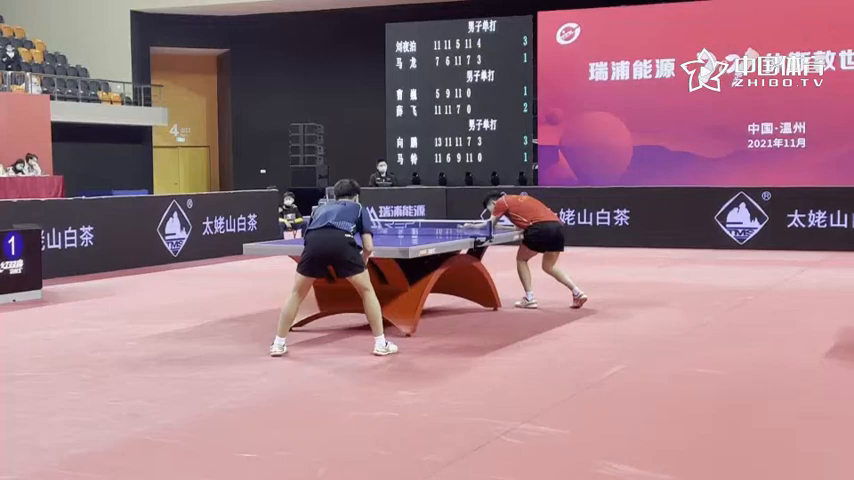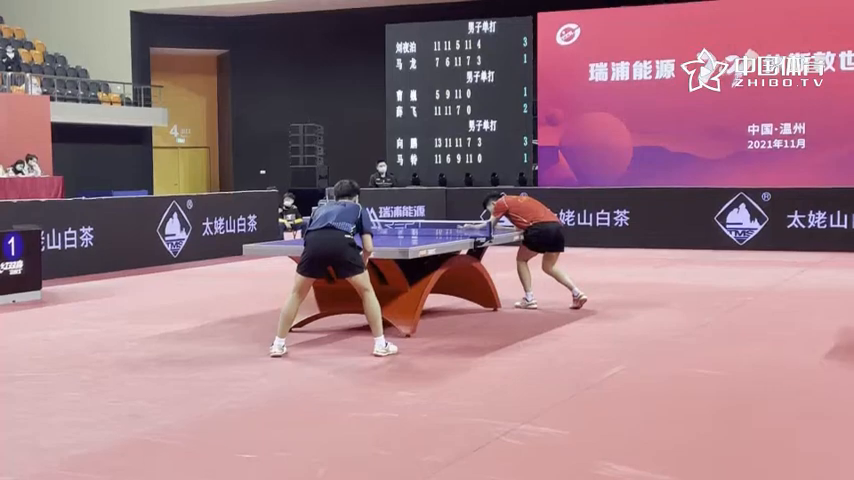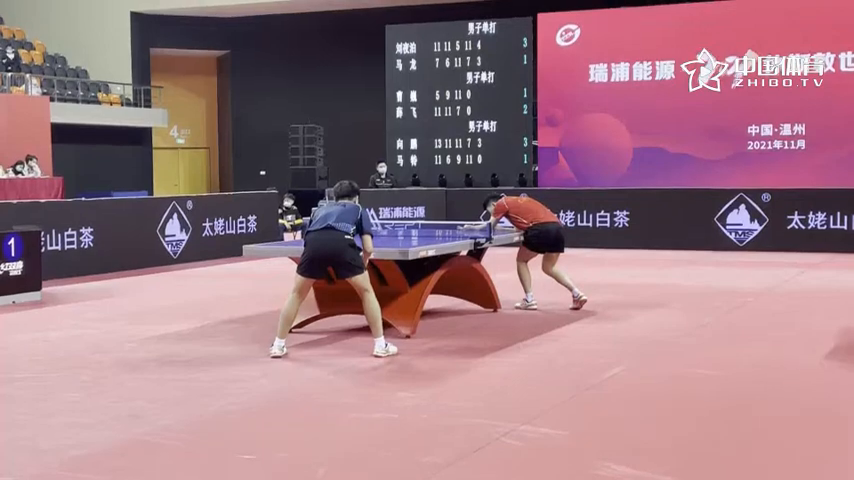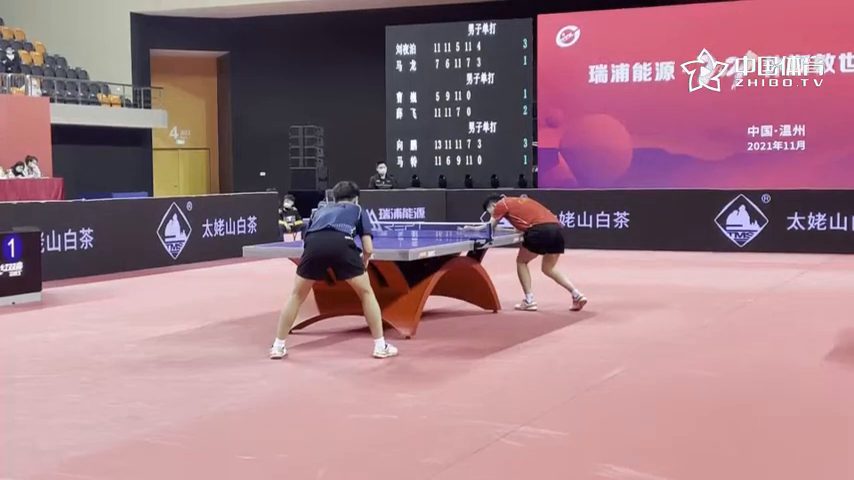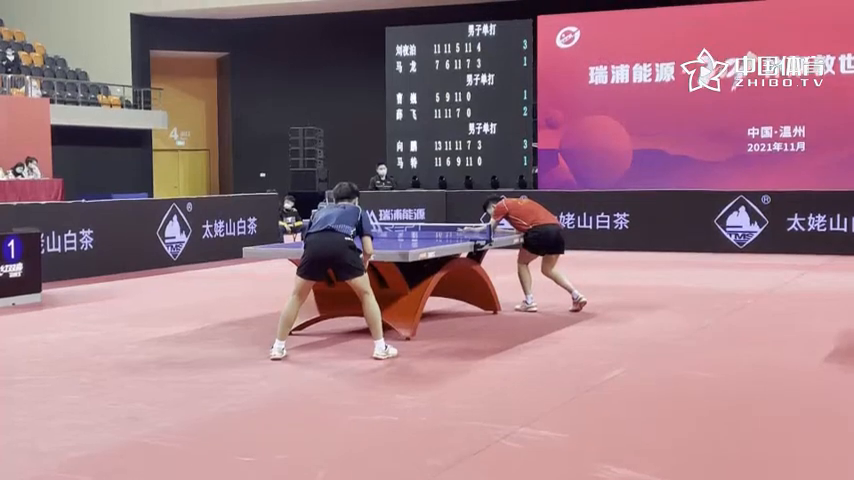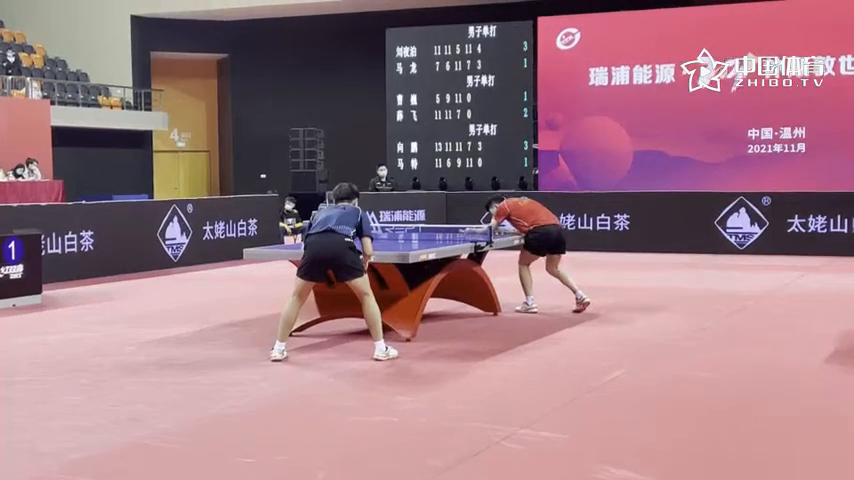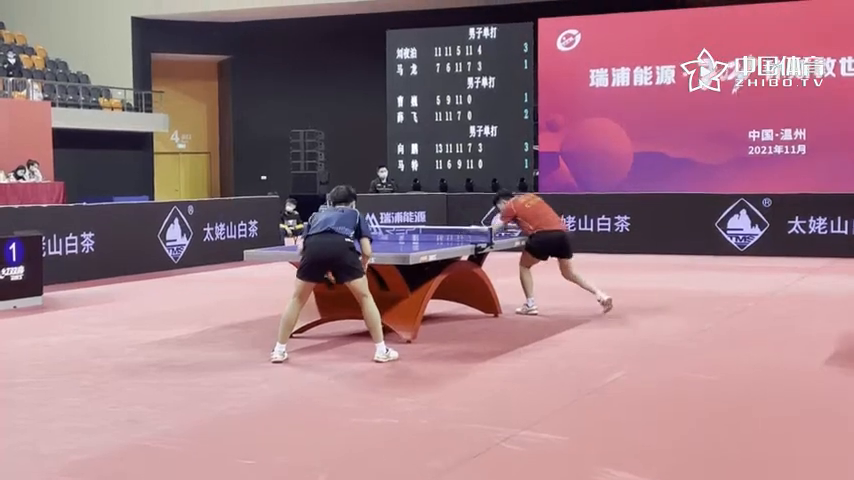
dt=0.2s
person 1, frame 1
left shoulder: (321, 208)
right shoulder: (358, 208)
left elbow: (310, 235)
right elbow: (368, 246)
left wrist: (323, 263)
right wrist: (361, 263)
left hip: (314, 242)
right hip: (342, 242)
left knee: (297, 293)
right knee: (367, 290)
left ankle: (278, 344)
right ankle: (381, 343)
person 1, frame 2
left shoulder: (321, 209)
right shoulder: (358, 209)
left elbow: (310, 236)
right elbow: (368, 247)
left wrist: (323, 263)
right wrist: (361, 264)
left hip: (314, 243)
right hip: (342, 242)
left knee: (297, 294)
right knee: (367, 291)
left ankle: (278, 344)
right ankle: (380, 344)
person 1, frame 3
left shoulder: (321, 209)
right shoulder: (358, 210)
left elbow: (310, 237)
right elbow: (368, 248)
left wrist: (323, 266)
right wrist: (361, 265)
left hip: (314, 243)
right hip: (342, 243)
left knee: (297, 294)
right knee: (367, 292)
left ankle: (278, 345)
right ankle: (380, 345)
person 1, frame 4
left shoulder: (320, 211)
right shoulder: (358, 210)
left elbow: (308, 238)
right elbow: (368, 249)
left wrist: (324, 266)
right wrist: (362, 265)
left hip: (314, 244)
right hip: (341, 244)
left knee: (297, 295)
right knee: (366, 293)
left ankle: (278, 346)
right ankle: (380, 346)
person 1, frame 5
left shoulder: (321, 212)
right shoulder: (358, 211)
left elbow: (308, 239)
right elbow: (368, 250)
left wrist: (323, 266)
right wrist: (362, 265)
left hip: (314, 245)
right hip: (341, 245)
left knee: (297, 296)
right knee: (366, 294)
left ankle: (278, 347)
right ankle: (380, 347)
person 1, frame 6
left shoulder: (321, 213)
right shoulder: (358, 212)
left elbow: (307, 241)
right elbow: (368, 251)
left wrist: (323, 268)
right wrist: (362, 266)
left hip: (314, 246)
right hip: (341, 246)
left knee: (297, 298)
right knee: (366, 295)
left ankle: (278, 349)
right ankle: (381, 349)
person 1, frame 7
left shoulder: (318, 215)
right shoulder: (355, 214)
left elbow: (302, 247)
right elbow: (367, 251)
left wrist: (322, 269)
right wrist: (361, 267)
left hip: (313, 247)
right hip: (341, 246)
left knee: (297, 299)
right knee: (365, 297)
left ankle: (279, 350)
right ankle: (381, 350)
person 2, frame 1
left shoulder: (502, 202)
right shoulder: (519, 200)
left elbow: (489, 225)
left wrist: (473, 226)
left hip: (541, 229)
right hip: (556, 226)
left knee: (521, 259)
right knee: (549, 266)
left ankle: (529, 298)
right ankle: (577, 292)
person 2, frame 2
left shoulder: (501, 202)
right shoulder: (518, 200)
left wrist: (473, 226)
left hip: (541, 229)
right hip: (556, 227)
left knee: (521, 260)
right knee: (549, 267)
left ankle: (529, 299)
right ankle: (577, 293)
person 2, frame 3
left shoulder: (501, 203)
right shoulder: (518, 201)
left elbow: (490, 227)
left hip: (541, 230)
right hip: (557, 227)
left knee: (521, 261)
right knee: (549, 267)
left ankle: (529, 300)
right ankle: (577, 293)
person 2, frame 4
left shoulder: (501, 204)
right shoulder: (518, 202)
left elbow: (489, 228)
left wrist: (473, 228)
left hip: (540, 231)
right hip: (556, 228)
left knee: (521, 262)
right knee: (548, 268)
left ankle: (529, 301)
right ankle: (577, 294)
person 2, frame 5
left shoulder: (501, 205)
right shoulder: (518, 203)
left elbow: (488, 229)
left wrist: (474, 230)
left hip: (541, 231)
right hip: (556, 229)
left knee: (522, 263)
right knee: (548, 269)
left ankle: (529, 302)
right ankle: (576, 295)
person 2, frame 6
left shoulder: (503, 206)
right shoulder: (521, 202)
left elbow: (491, 229)
left hip: (541, 232)
right hip: (557, 229)
left knee: (523, 264)
right knee: (552, 268)
left ankle: (530, 303)
right ankle: (580, 295)
person 2, frame 7
left shoulder: (510, 206)
right shoulder: (532, 198)
left elbow: (496, 228)
left hip: (543, 236)
right hip: (561, 233)
left knee: (524, 265)
right knee: (568, 273)
left ankle: (530, 305)
right ankle: (600, 296)
